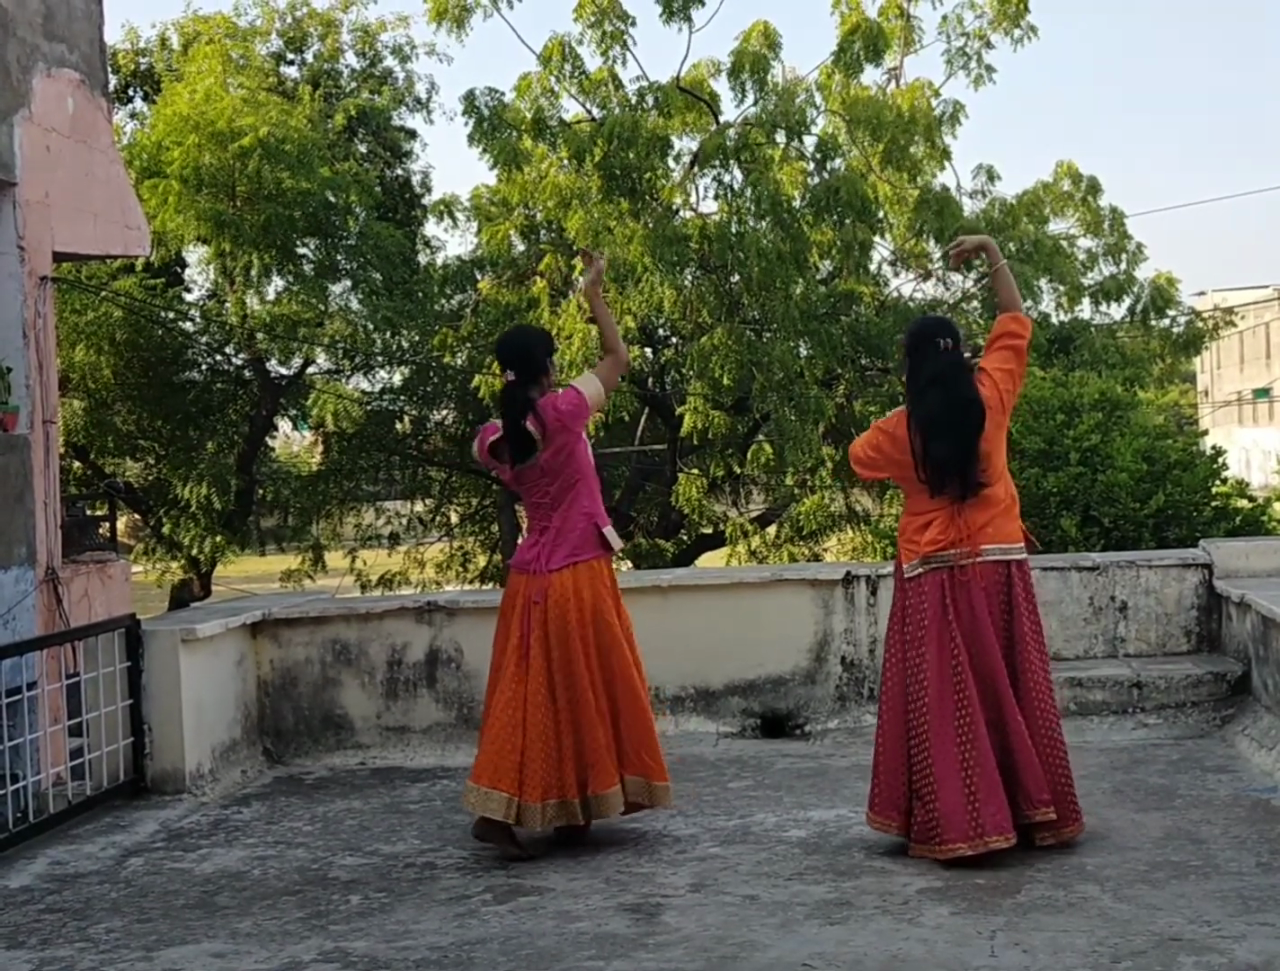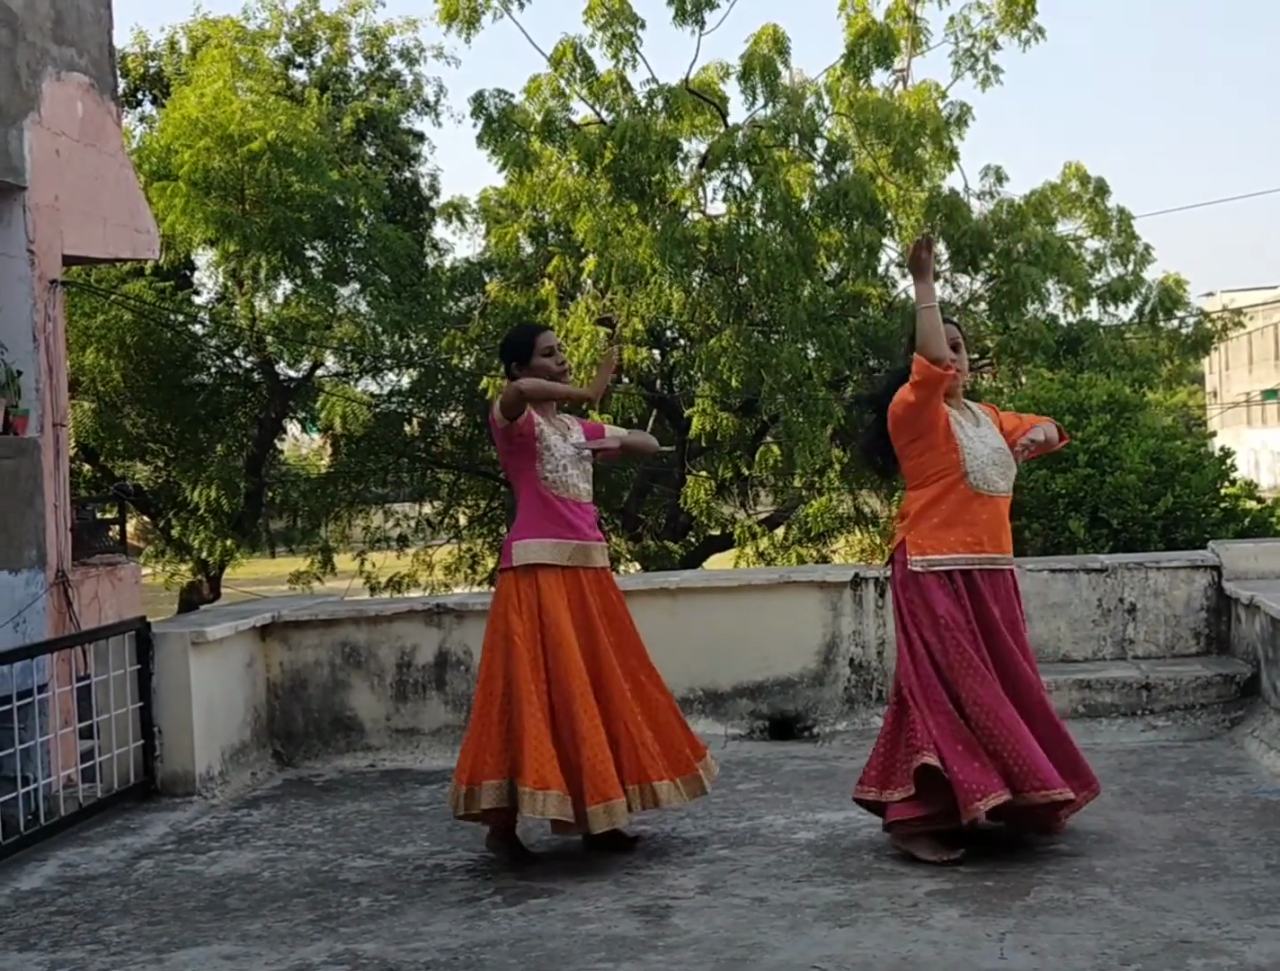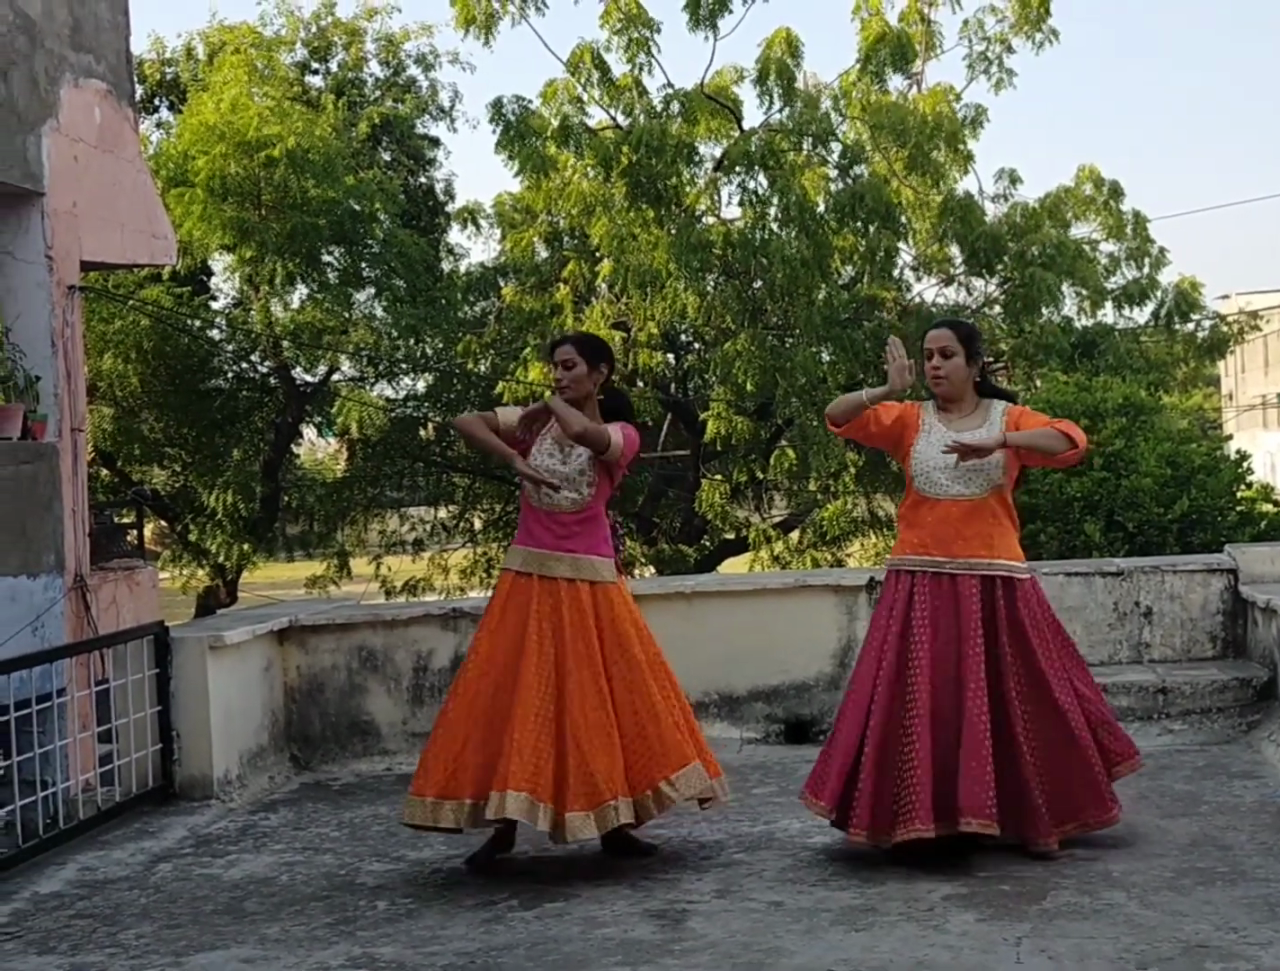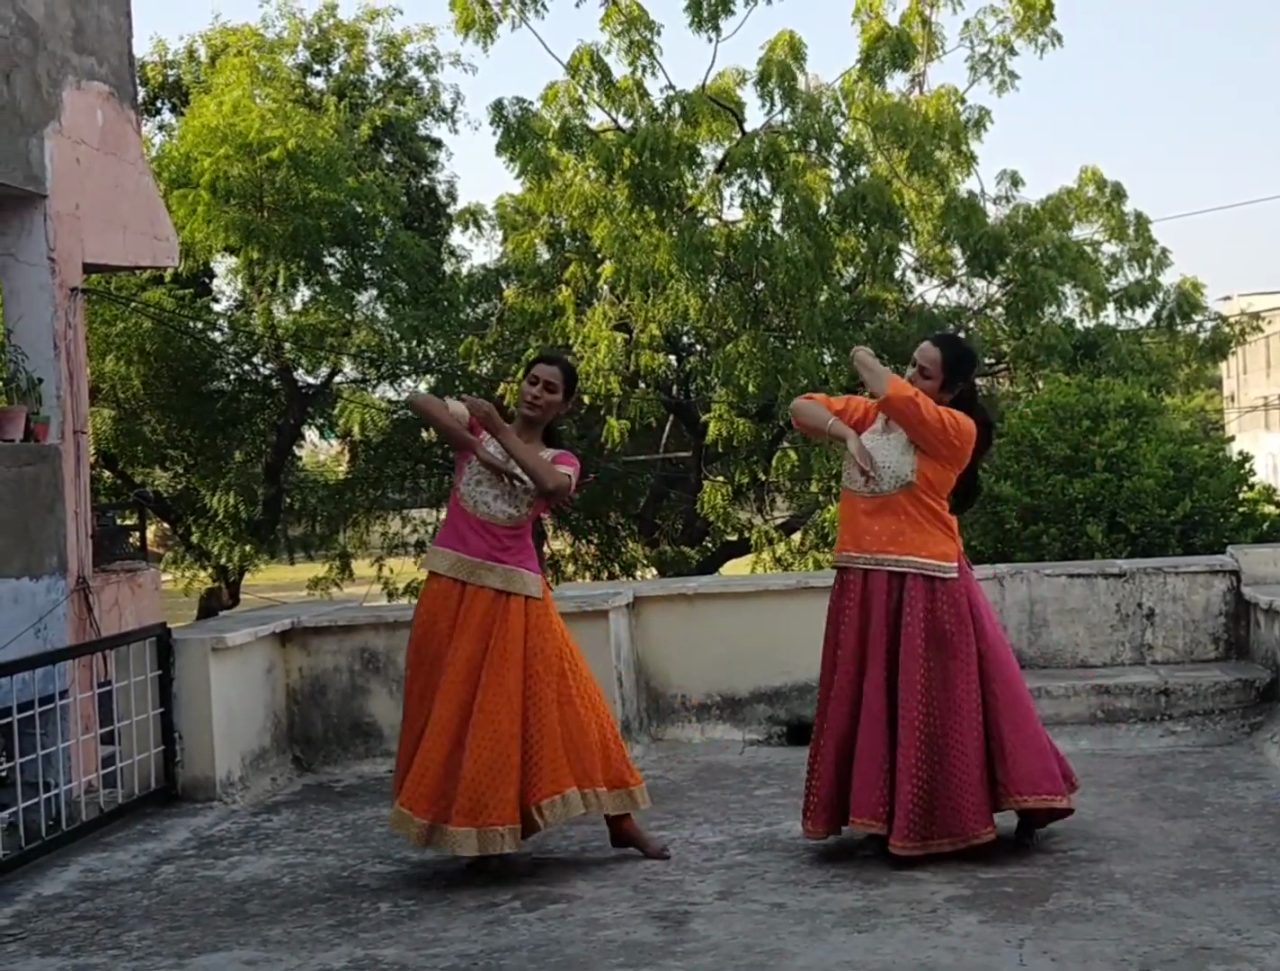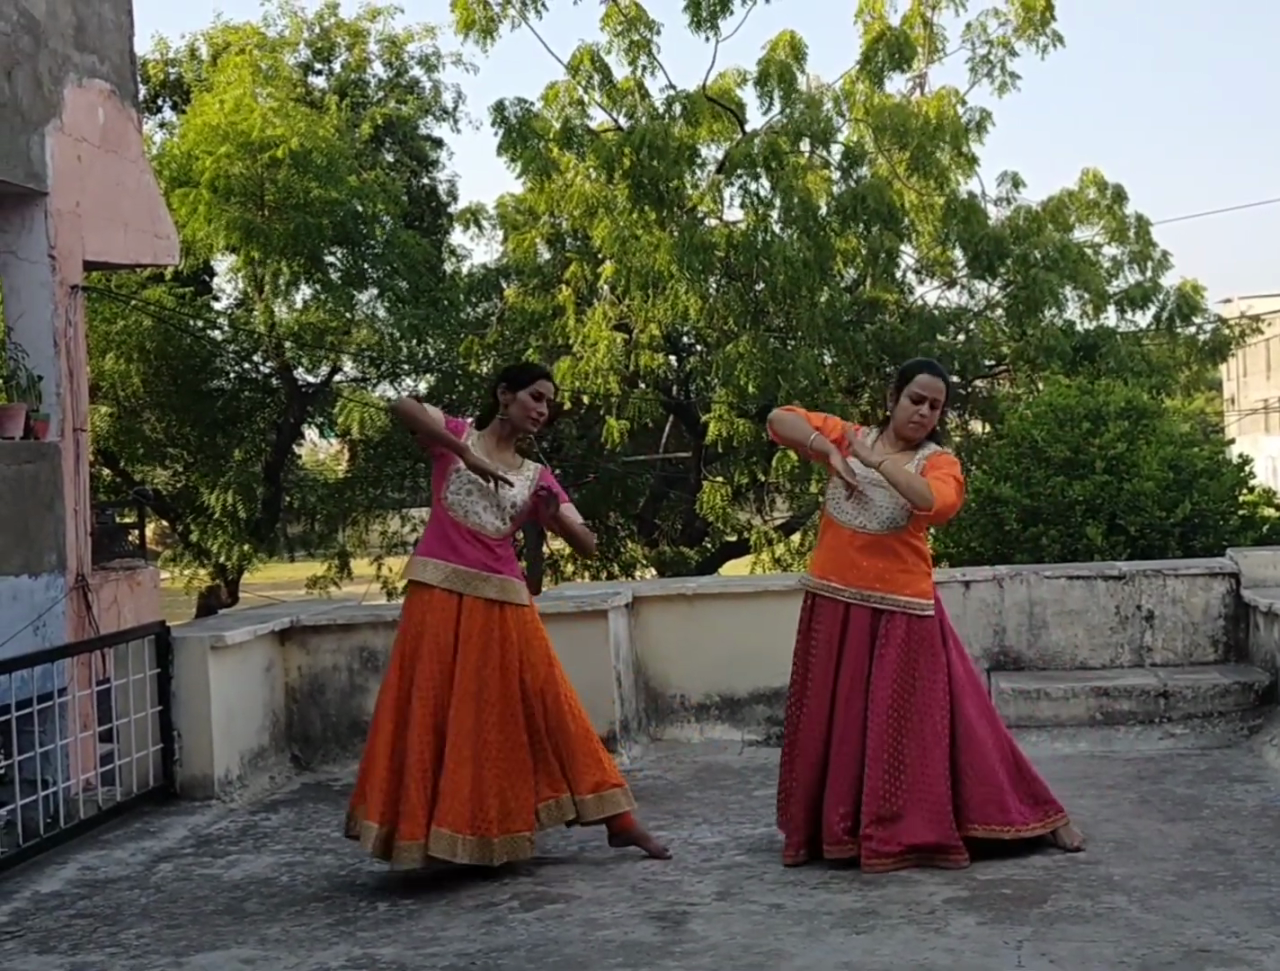
dt=0.5s
person 1, frame 1
left shoulder: (892, 429)
right shoulder: (986, 399)
left elbow: (861, 460)
right elbow: (1014, 325)
right wrist: (995, 256)
left hip: (930, 575)
right hip: (996, 567)
left knee: (940, 696)
right knee: (1007, 690)
left ankle: (949, 826)
right ankle: (1024, 811)
person 1, frame 2
left shoulder: (982, 415)
right shoulder: (913, 411)
left elbow: (1041, 428)
right elbow: (933, 362)
left wrist: (1041, 434)
right wrist: (924, 284)
left hip: (984, 575)
right hip: (935, 574)
left knee: (987, 687)
right knee: (952, 686)
left ankle: (948, 807)
right ankle: (914, 817)
person 1, frame 3
left shoulder: (1010, 418)
right shoulder: (911, 419)
left elbow: (1072, 442)
right elbow: (839, 416)
left wrist: (994, 445)
right wrist: (889, 390)
left hip: (994, 580)
right hip: (921, 581)
left knee: (1017, 697)
right knee: (908, 697)
left ankle: (1037, 814)
right ankle: (897, 812)
person 1, frame 4
left shoulder: (955, 428)
right shoulder: (872, 414)
left elbow: (897, 396)
right elbow: (802, 408)
left wrist: (868, 364)
right wrist: (847, 432)
left hip: (926, 579)
right hip: (863, 579)
left knee: (942, 697)
right knee: (869, 697)
right ankle: (879, 811)
person 1, frame 5
left shoulder: (938, 462)
right shoulder: (848, 437)
left elbow: (938, 505)
right elbow: (779, 419)
left wrist: (881, 463)
right wrist: (830, 448)
left hip: (901, 611)
right hip: (833, 605)
left knee: (917, 724)
right knee: (835, 722)
right ankle: (840, 829)
person 2, frame 1
left shoulder: (495, 436)
right shoulder: (559, 410)
left elbow: (484, 452)
right elbow: (618, 360)
right wrist: (595, 295)
left hip: (533, 572)
right hip: (579, 570)
left knee: (537, 691)
right knee: (589, 688)
left ankle: (510, 810)
right ankle: (576, 809)
person 2, frame 2
left shoulder: (577, 427)
right shoulder: (511, 417)
left elbow: (648, 444)
right elbow: (518, 389)
left wrist: (614, 441)
right wrist: (584, 392)
left hip: (587, 570)
right hip: (537, 569)
left knee: (604, 690)
right knee: (537, 692)
left ankle: (597, 817)
right ankle: (502, 824)
person 2, frame 3
left shoulder: (621, 436)
right shoulder: (537, 420)
left elbow: (585, 435)
right elbow: (465, 421)
left wrist: (554, 407)
right wrist: (516, 459)
left hip: (589, 582)
right hip: (527, 578)
left knee: (612, 696)
right knee: (512, 699)
left ankle: (614, 825)
right ankle: (503, 827)
person 2, frame 4
left shoulder: (561, 461)
right shoulder: (478, 429)
left elbow: (551, 486)
right elbow: (419, 402)
left wrist: (498, 430)
right wrist: (478, 449)
left hip: (516, 594)
right hip: (453, 584)
left knee: (557, 703)
right knee: (459, 709)
left ankle: (621, 824)
right ankle: (478, 832)
person 2, frame 5
left shoulder: (538, 477)
right shoulder: (454, 435)
left elbow: (586, 545)
right elbow: (401, 406)
left wrist: (558, 514)
right wrist: (465, 455)
left hip: (504, 602)
right hip: (439, 592)
left knee: (544, 713)
right knee: (437, 717)
left ankle: (620, 823)
right ankle: (456, 836)
